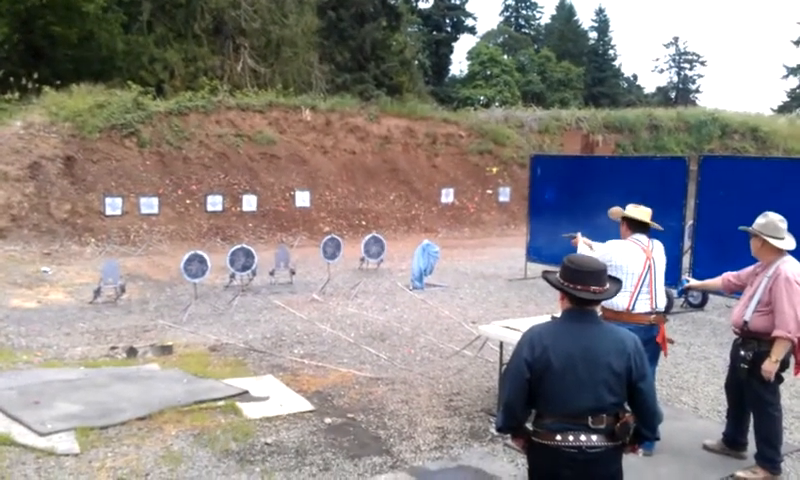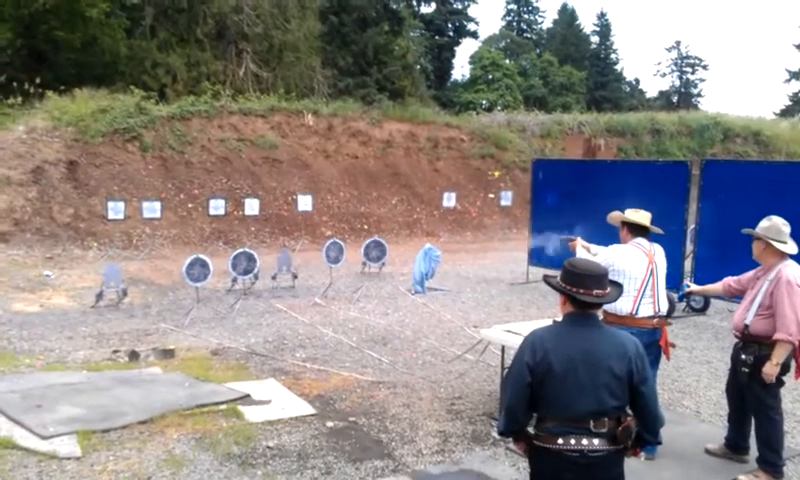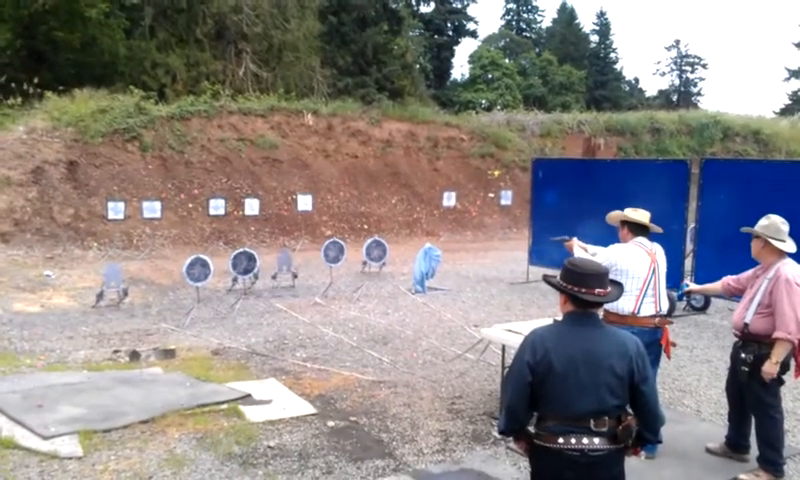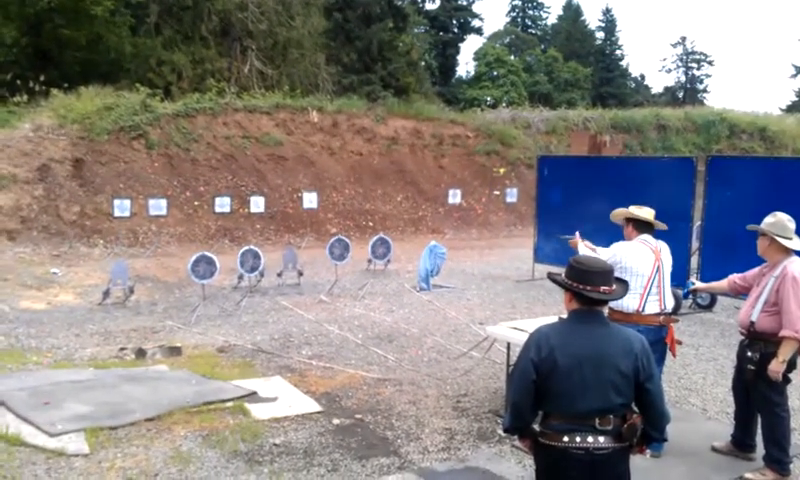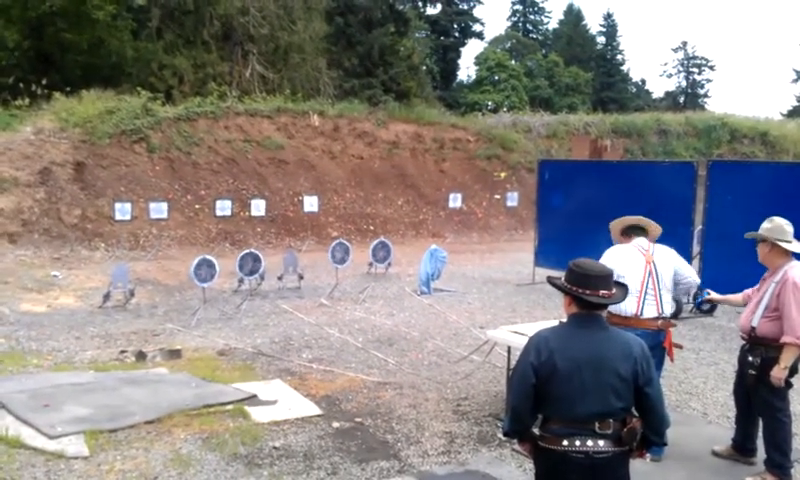
dt=0.4s
person 1, frame 1
right shoulder: (762, 268)
right elbow: (731, 280)
left wrist: (774, 359)
right wrist: (700, 284)
left hip: (764, 350)
right hip: (745, 344)
left knee: (764, 406)
right knee: (736, 394)
right ankle: (733, 442)
person 1, frame 2
right shoulder: (763, 272)
right elbow: (732, 285)
left wrist: (775, 362)
right wrist: (700, 289)
left hip: (764, 354)
right hip: (746, 348)
left knee: (765, 410)
right knee: (737, 399)
right ankle: (735, 446)
person 1, frame 3
right shoulder: (762, 271)
right elbow: (731, 284)
left wrist: (775, 361)
right wrist: (699, 288)
left hip: (764, 352)
right hip: (745, 347)
left knee: (765, 408)
right knee: (737, 397)
right ankle: (736, 445)
person 1, frame 4
right shoulder: (769, 269)
right elbow: (737, 282)
right wrist: (705, 286)
left hip: (771, 351)
right hip: (752, 345)
left knee: (771, 407)
right knee: (743, 396)
right ankle: (742, 444)
person 1, frame 5
right shoulder: (774, 274)
right elbow: (751, 297)
right wrist: (720, 298)
left hip: (771, 356)
right hip: (753, 351)
left knee: (773, 411)
right knee: (744, 400)
right ankle: (742, 448)
person 2, frame 1
left shoulder: (615, 249)
right shoulder: (657, 248)
left wrist: (582, 245)
right wrist: (591, 244)
left hip: (620, 326)
right hip: (651, 327)
right ankle: (646, 440)
person 2, frame 2
left shoulder: (617, 253)
right shoulder: (658, 252)
left wrist: (580, 249)
right wrist: (589, 246)
left hip: (622, 330)
right hip: (653, 331)
right ankle: (648, 445)
person 2, frame 3
left shoulder: (619, 252)
right shoulder: (657, 251)
left wrist: (577, 249)
right wrist: (585, 246)
left hip: (622, 329)
right hip: (653, 330)
right ankle: (649, 443)
person 2, frame 4
left shoulder: (623, 249)
right shoulder: (663, 249)
left wrist: (581, 246)
right wrist: (593, 247)
left hip: (627, 327)
right hip: (658, 328)
right ankle: (655, 442)
person 2, frame 5
left shoulder: (614, 253)
right shoulder: (667, 253)
right elbow: (691, 283)
left hip: (622, 330)
right hip: (656, 331)
right ankle: (654, 446)
person 3, frame 1
left shoulder: (536, 339)
right shoulder: (627, 342)
left elbow: (512, 396)
right elbow: (646, 402)
left wrist: (517, 431)
right wrist: (639, 437)
left hip: (550, 453)
right hip: (604, 455)
person 3, frame 2
left shoulder: (538, 343)
right shoulder: (628, 346)
left elbow: (514, 400)
right elbow: (648, 406)
left wrist: (518, 435)
right wrist: (641, 441)
left hip: (552, 456)
right hip: (606, 459)
person 3, frame 3
left shoulder: (538, 342)
right shoulder: (629, 345)
left elbow: (514, 399)
right elbow: (648, 404)
left wrist: (519, 434)
right wrist: (642, 440)
left hip: (553, 455)
right hip: (607, 457)
person 3, frame 4
left shoulder: (543, 340)
right shoulder: (634, 343)
left elbow: (520, 397)
right elbow: (654, 403)
left wrist: (524, 432)
right wrist: (647, 437)
left hip: (557, 453)
right hip: (611, 456)
person 3, frame 5
left shoulder: (542, 344)
right shoulder: (633, 348)
left elbow: (519, 401)
right elbow: (653, 407)
left wrist: (523, 436)
right wrist: (647, 442)
left hip: (557, 456)
right hip: (611, 460)
